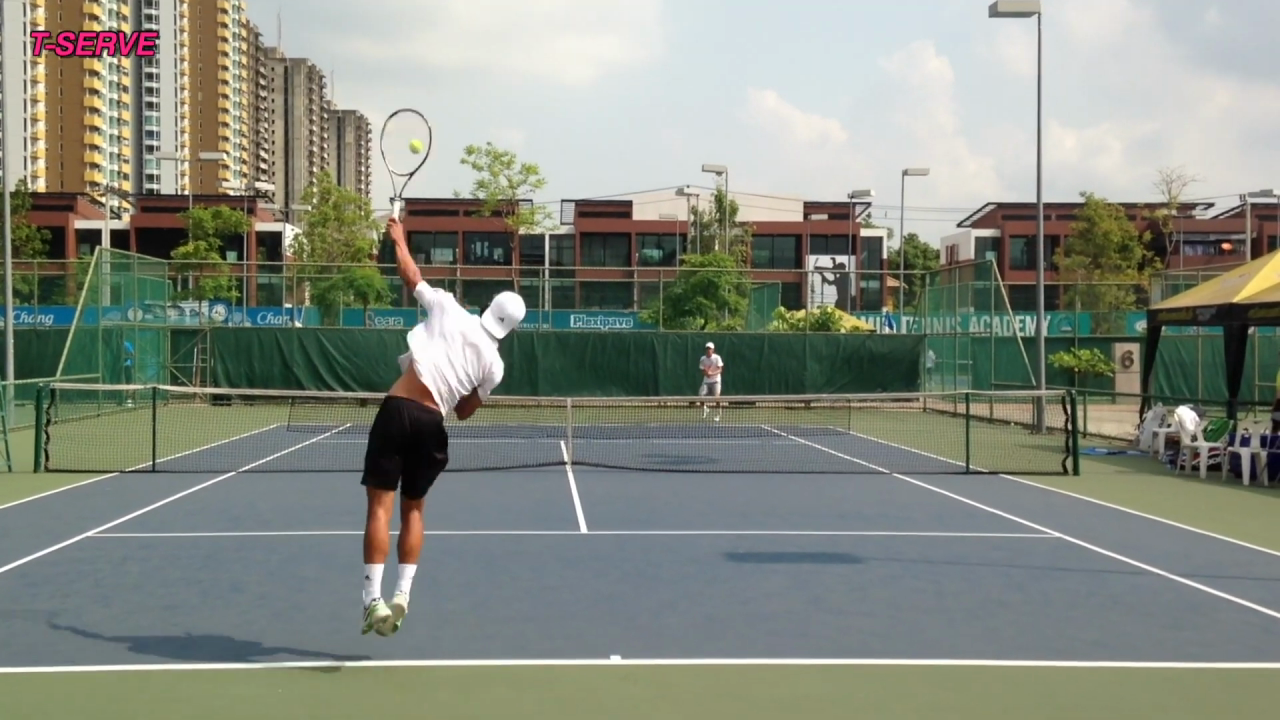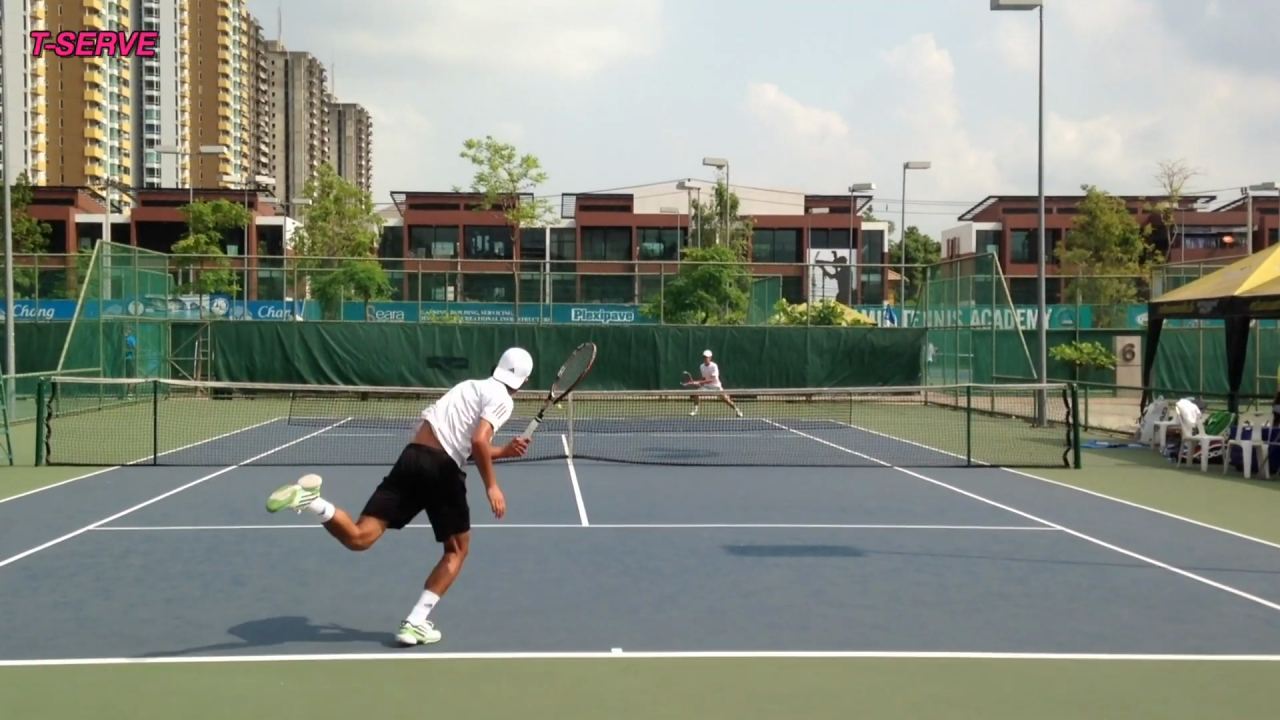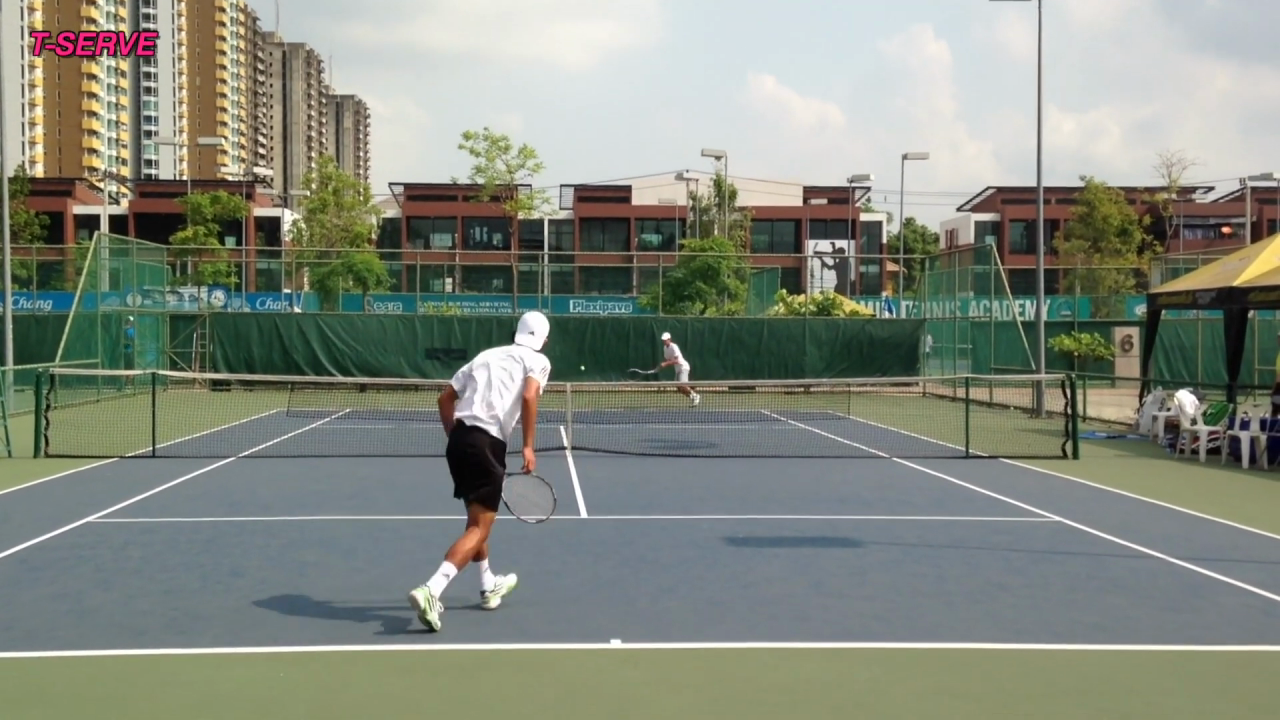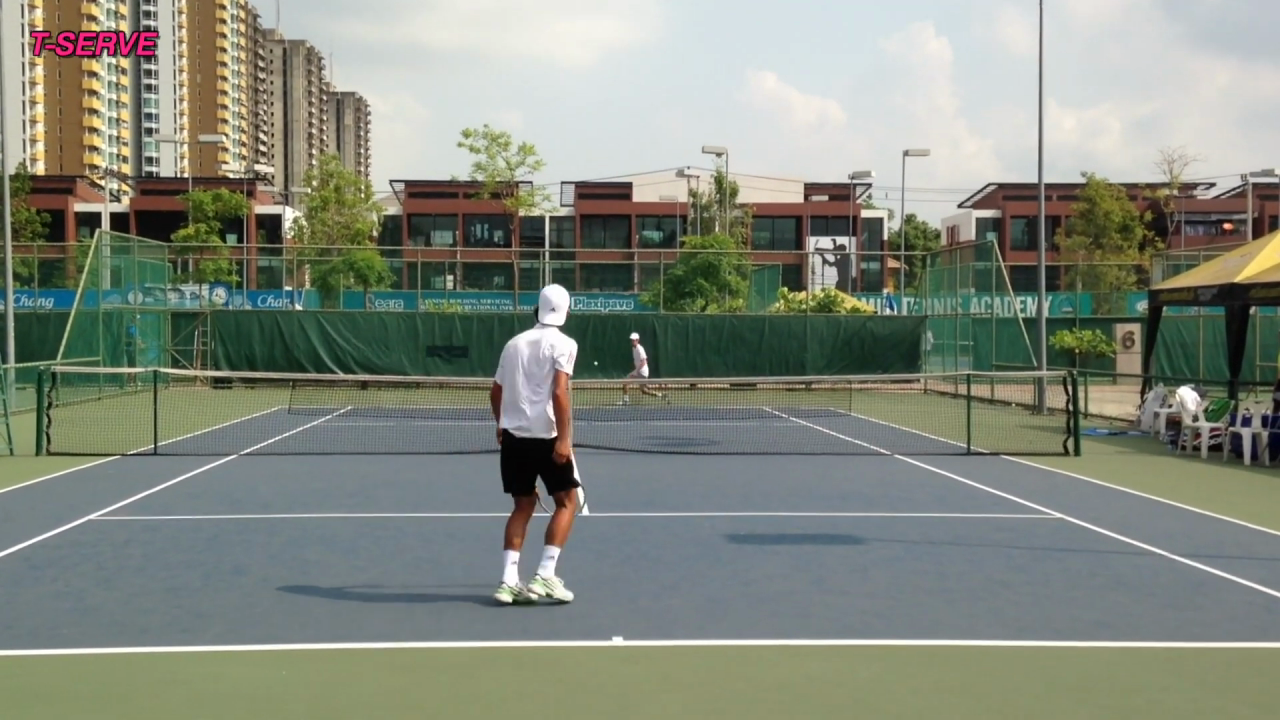
dt=0.3s
person 1, frame 1
left shoulder: (450, 310)
right shoulder: (494, 365)
left elbow: (409, 276)
right elbow: (463, 413)
left wrist: (398, 240)
left hip: (398, 411)
right hip: (432, 425)
left knee: (379, 508)
right knee: (413, 509)
left ankle: (373, 599)
right ankle: (401, 594)
person 1, frame 2
left shoulder: (470, 386)
right shoulder: (502, 398)
right elbow: (479, 440)
left wrist: (503, 451)
right wrist: (491, 486)
left hip: (412, 458)
right hip: (441, 468)
left knee: (358, 538)
right knee: (456, 550)
left ankle: (310, 500)
right ankle: (416, 624)
person 1, frame 3
left shoulder: (485, 356)
right shoulder: (537, 361)
left elbow: (445, 398)
right elbow: (530, 396)
right wrist: (528, 446)
left hip: (460, 437)
right hip: (486, 441)
left knee: (478, 514)
right knee: (480, 526)
left ankle: (488, 586)
right ankle: (430, 592)
person 1, frame 4
left shoulder: (513, 344)
right shoulder: (563, 344)
left elbow: (496, 394)
right elbow: (559, 393)
left wrist: (501, 425)
right wrist: (564, 439)
left hip: (512, 437)
right hip: (545, 438)
left knee: (523, 508)
right knee: (567, 505)
left ankle: (509, 582)
right ankle: (544, 577)
